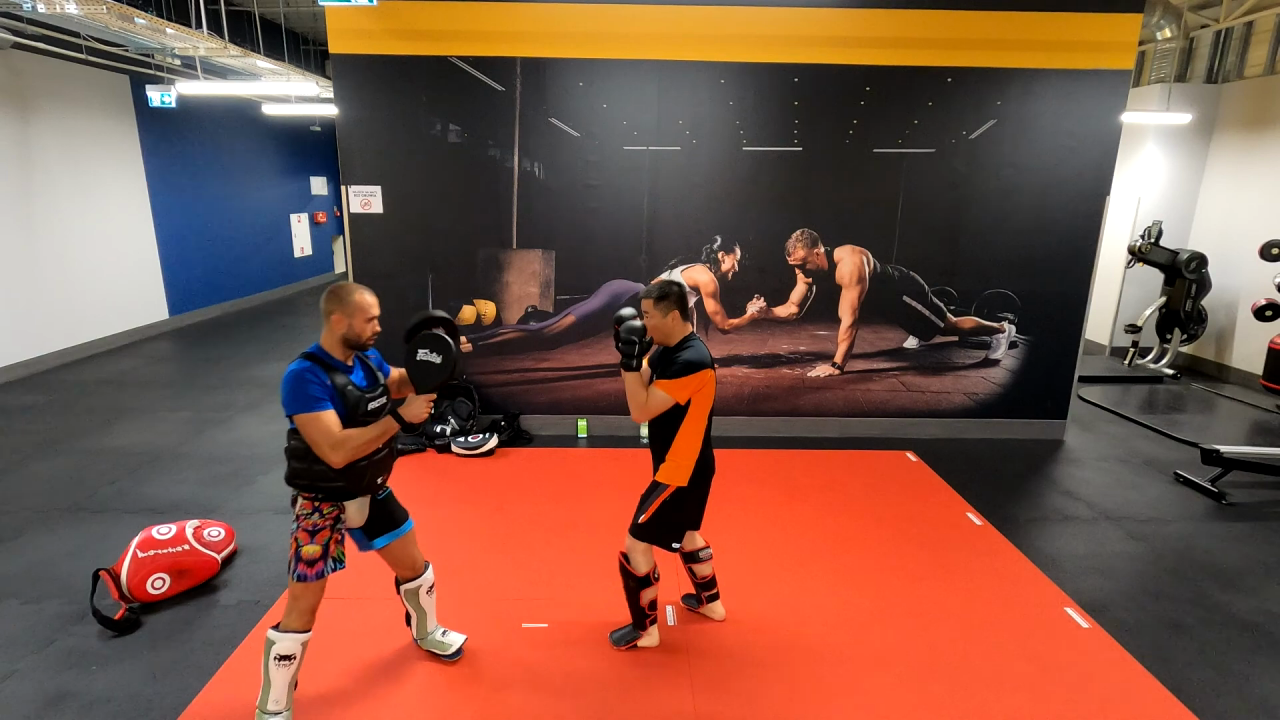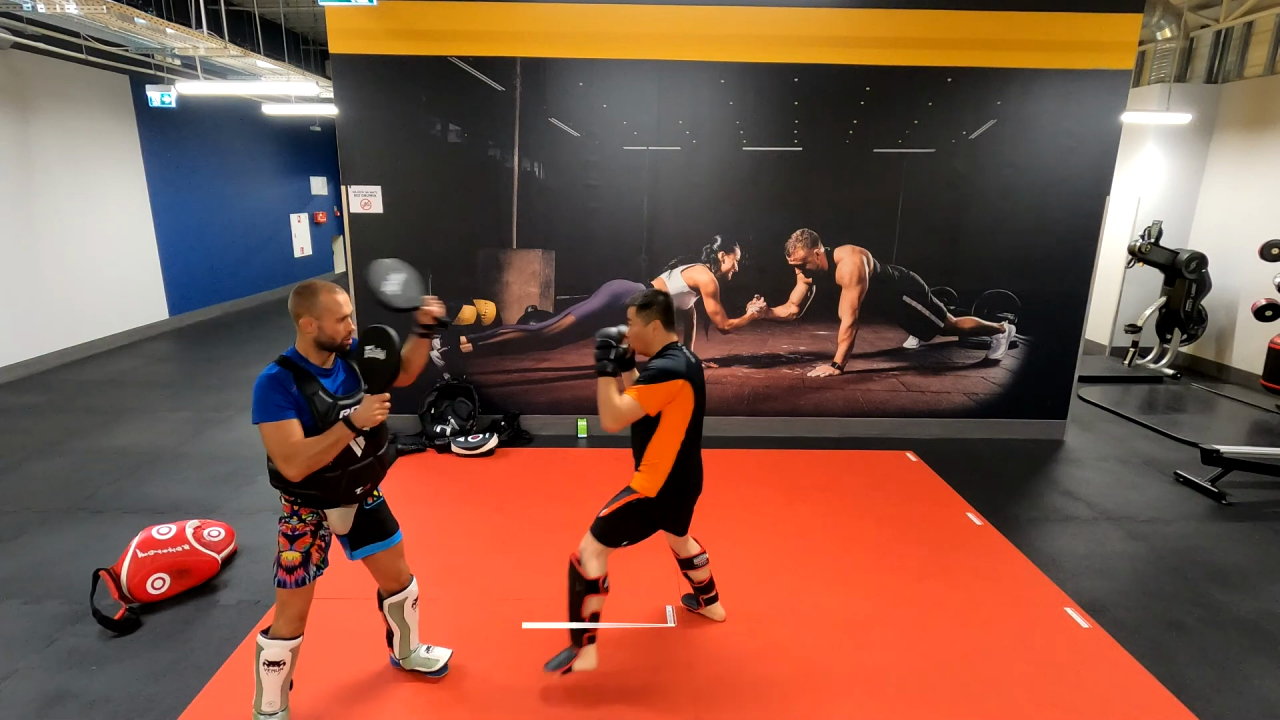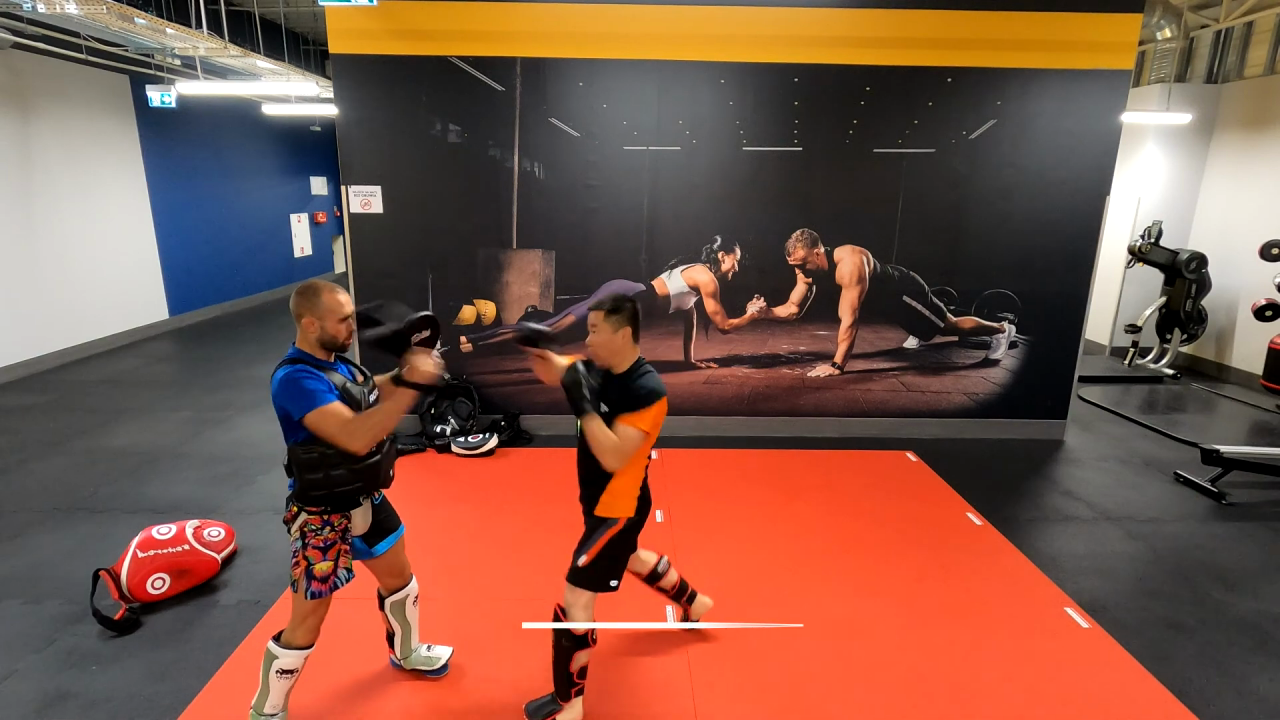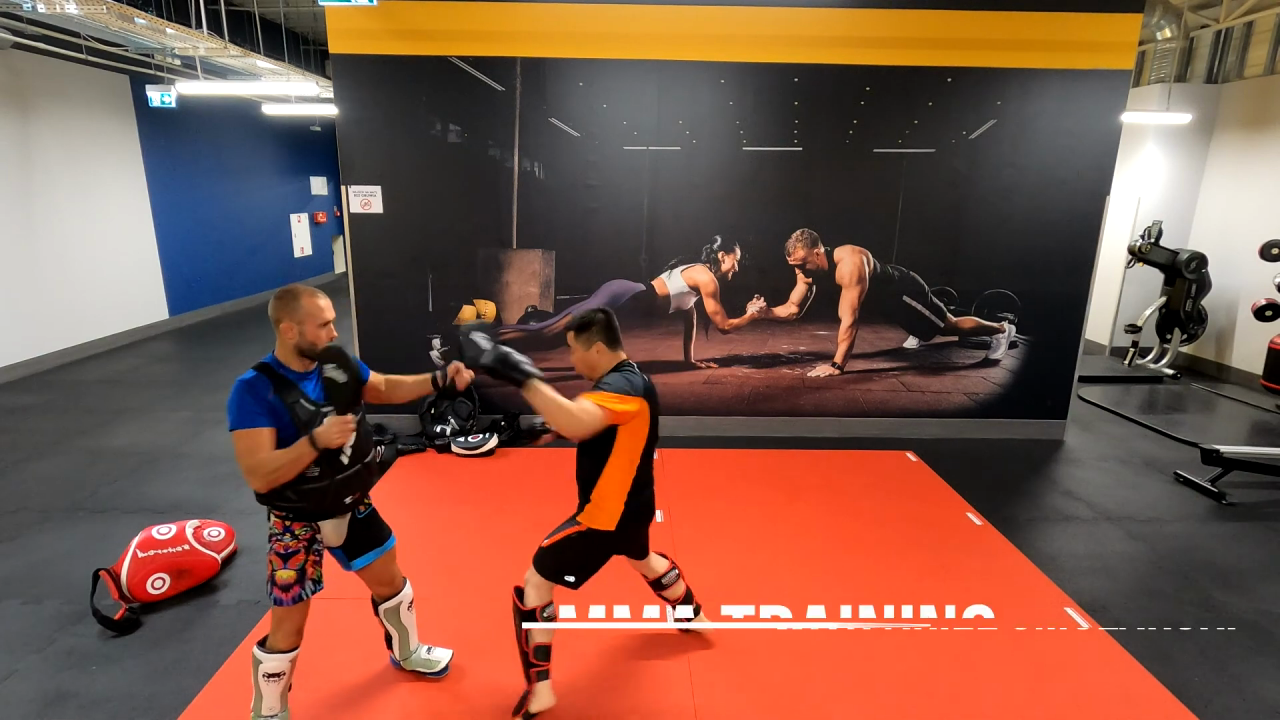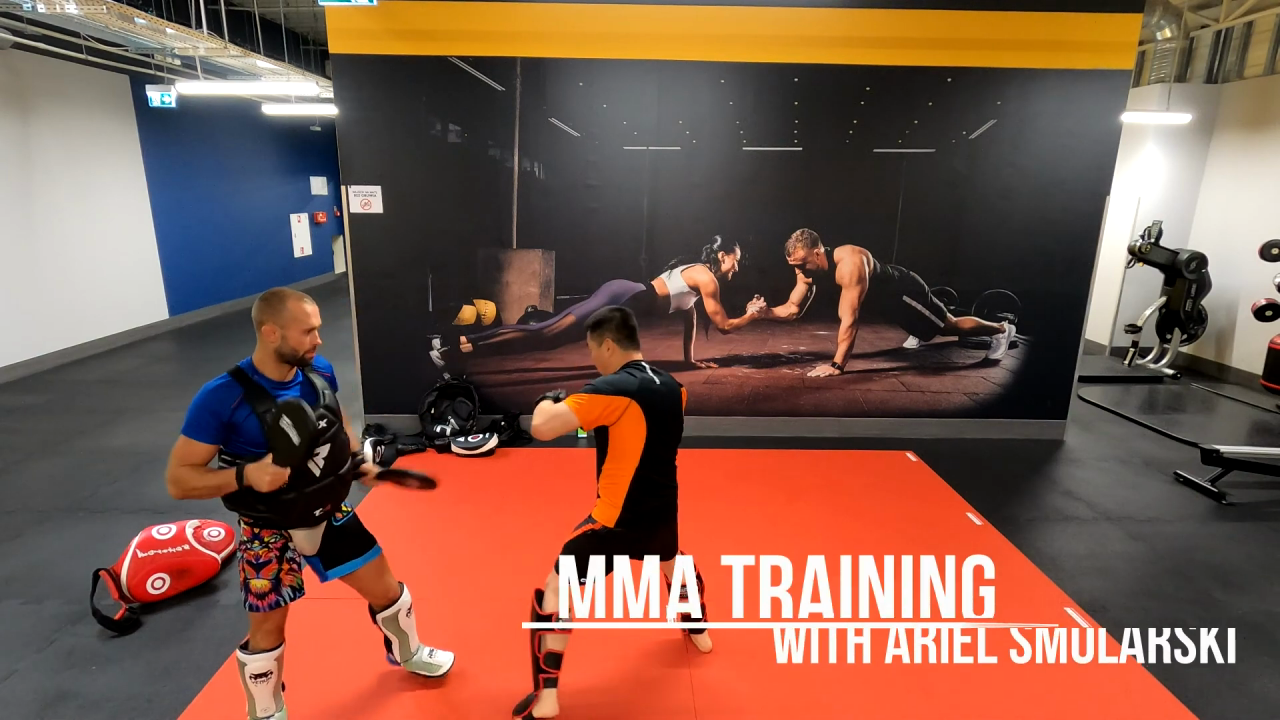
dt=0.3s
person 1, frame 1
left shoulder: (365, 357)
right shoulder: (304, 377)
left elbow: (400, 385)
right elbow: (336, 451)
right wrist: (401, 417)
left hip: (370, 492)
right hip: (321, 506)
left knee: (413, 565)
right knee: (301, 610)
left ankle: (426, 631)
person 1, frame 2
left shoulder: (350, 353)
right shoulder: (275, 383)
left elbow: (405, 373)
right elbow: (295, 466)
left wrist: (425, 329)
right wrist: (355, 422)
left hip: (362, 496)
right hip: (307, 510)
left knee: (397, 579)
right knee: (291, 617)
left ankle: (408, 651)
person 1, frame 3
left shoulder: (336, 357)
right shoulder: (295, 379)
left elbow: (369, 394)
right elbow: (358, 438)
left wrist: (402, 375)
right wrist: (415, 384)
left hip: (365, 499)
right hip: (322, 517)
left knee: (398, 576)
right knee: (305, 627)
left ankle: (406, 651)
person 1, frame 4
left shoulder: (337, 362)
right shoulder: (253, 391)
left elbow: (384, 389)
right elbow: (258, 476)
left wrist: (440, 379)
right wrist: (316, 440)
left hip: (353, 507)
right hip: (297, 524)
left knee: (389, 582)
right knee: (286, 632)
left ankle: (406, 652)
person 1, frame 5
left shoulder: (319, 371)
right shoulder: (221, 398)
right elbow: (178, 480)
left wrist: (360, 461)
right wrist: (246, 475)
left hip: (331, 515)
right hip: (270, 533)
left knee: (386, 590)
right knee: (267, 634)
left ankle: (408, 653)
person 2, frame 1
left shoulder: (691, 360)
right shoulder: (668, 349)
left elbow: (640, 410)
right elbow: (640, 382)
left wrist: (630, 356)
right wrist: (629, 350)
left hip: (681, 473)
right hip: (686, 467)
left knee: (636, 547)
right knee: (684, 533)
left ankle: (645, 628)
right ankle: (710, 601)
person 2, frame 2
left shoulder: (668, 372)
right shoulder: (680, 360)
left elbow: (614, 416)
right elbow: (641, 390)
left wrist: (608, 367)
right wrist: (622, 367)
left hip: (657, 485)
right hip: (684, 479)
left knee: (590, 551)
right knee: (678, 536)
left ankle: (582, 650)
right ankle: (709, 602)
person 2, frame 3
left shoulder: (647, 390)
right shoulder: (598, 367)
left elbow: (614, 460)
right elbow: (553, 373)
left wrist: (586, 409)
right wrist: (538, 348)
left hip: (617, 507)
right hip: (608, 502)
left knee: (575, 597)
right knee: (630, 558)
right ankle: (692, 603)
person 2, frame 4
left shoulder: (628, 388)
right shoulder: (619, 381)
left elbow: (577, 423)
right elbow: (586, 431)
left wrist: (524, 374)
right wrist: (549, 430)
left hip: (606, 518)
right hip: (633, 509)
left knee: (532, 585)
right knee: (644, 557)
right ankle: (692, 614)
person 2, frame 5
left shoulder: (614, 389)
right shoulder: (673, 387)
left elbow: (542, 427)
left wrist: (554, 398)
left hip: (619, 518)
right hip: (663, 510)
left knee: (554, 589)
right knee: (671, 562)
right ankle: (698, 629)
person 3, frame 1
left shoulder: (695, 271)
right shoulder: (708, 278)
right elbow: (724, 324)
right wrist: (752, 314)
left hip: (622, 295)
right hip: (622, 301)
left knee: (547, 333)
right knee: (546, 336)
left ankle: (466, 341)
right ankle: (466, 346)
person 3, frame 2
left shoulder: (694, 271)
right shoulder: (707, 278)
left elbow: (689, 318)
right elbow: (724, 325)
right wrist: (751, 315)
left hip: (616, 305)
right hip: (614, 305)
left knee: (544, 333)
right knee: (545, 336)
left ankle: (464, 344)
right ankle: (465, 347)
person 3, frame 3
left shoulder: (694, 272)
right shoulder: (708, 278)
left elbow: (690, 315)
right elbow: (724, 325)
left wrist: (691, 360)
right wrist: (752, 314)
left hip: (622, 296)
left knee: (546, 332)
left ankle: (467, 341)
right ankle: (467, 345)
person 3, frame 4
left shoulder: (696, 271)
right shoulder: (707, 278)
left elbow: (689, 315)
right elbow: (723, 325)
left wrist: (690, 358)
right wrist: (752, 313)
left hip: (623, 295)
right hip: (623, 300)
left knee: (552, 331)
right knee: (549, 333)
person 3, frame 5
left shoulder: (695, 272)
right shoulder: (707, 278)
left elbow: (690, 316)
right elbow: (724, 325)
left wrist: (690, 358)
right wrist: (751, 315)
left hip: (621, 296)
right hip: (622, 300)
left knee: (544, 333)
right knee: (546, 336)
left ankle: (462, 342)
right ankle: (458, 348)
person 4, frame 1
left shoulder: (850, 263)
right shoulder: (808, 268)
left elbow: (849, 318)
right elbow: (793, 309)
left wrist: (837, 365)
right wrist: (765, 312)
left hip: (904, 290)
right hip: (886, 293)
left knee: (948, 326)
left ankle: (1000, 330)
right ankle: (919, 333)
person 4, frame 2
left shoulder: (849, 264)
right shoulder: (809, 266)
left elbow: (849, 319)
right elbow: (793, 309)
left wrist: (837, 365)
right wrist: (765, 312)
left hip: (903, 289)
right hip: (885, 293)
left knee: (948, 327)
left ankle: (1001, 330)
right ankle: (918, 336)
person 4, frame 3
left shoulder: (849, 263)
right shoulder: (808, 269)
left elbow: (849, 319)
right elbow: (793, 309)
left wrist: (837, 365)
right wrist: (765, 312)
left hip: (904, 290)
right hip: (886, 292)
left knee: (949, 326)
left ankle: (1001, 330)
right ankle: (919, 333)
person 4, frame 4
left shoulder: (849, 264)
right shoulder: (808, 267)
left elbow: (849, 319)
right elbow: (793, 309)
left wrist: (837, 365)
right wrist: (765, 312)
left hip: (904, 290)
right hip: (884, 293)
left knee: (949, 326)
left ankle: (1001, 330)
right ankle: (918, 334)
person 4, frame 5
left shoulder: (849, 264)
right shoulder: (808, 267)
left elbow: (849, 319)
right elbow: (793, 309)
left wrist: (837, 365)
right wrist: (764, 313)
left hip: (904, 290)
right hip: (886, 293)
left knee: (948, 327)
left ankle: (1000, 330)
right ankle: (918, 335)
